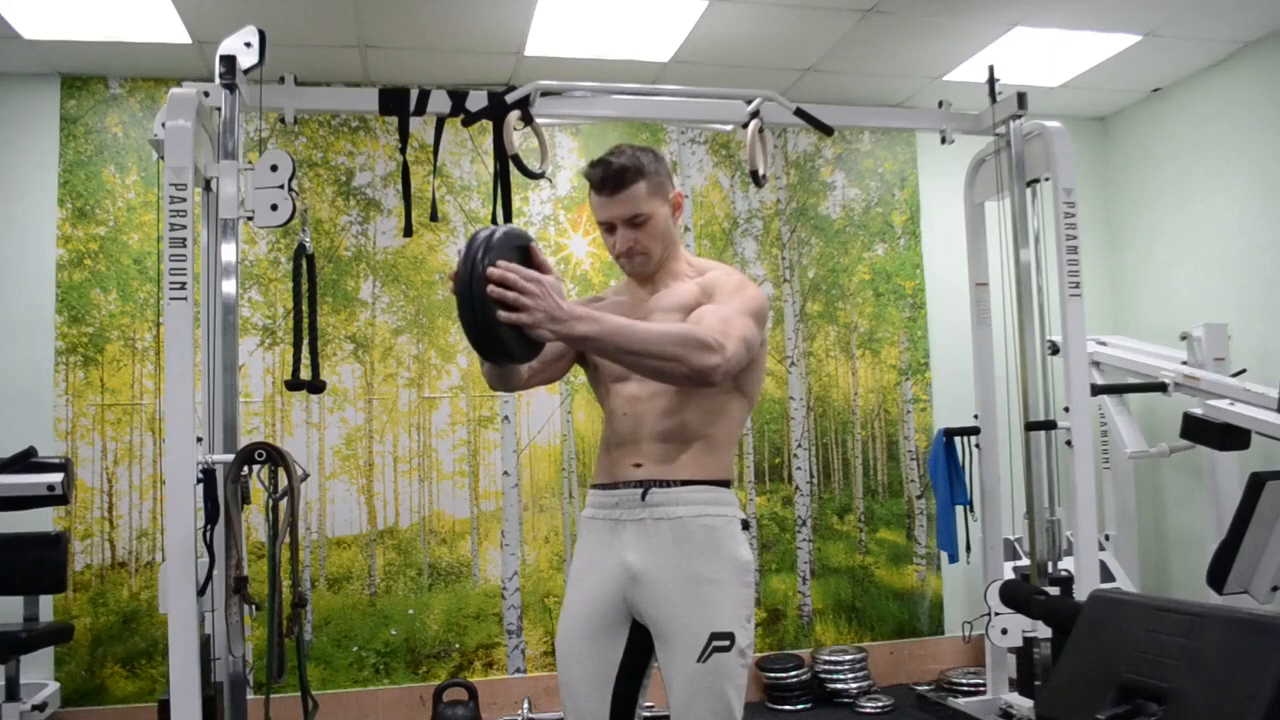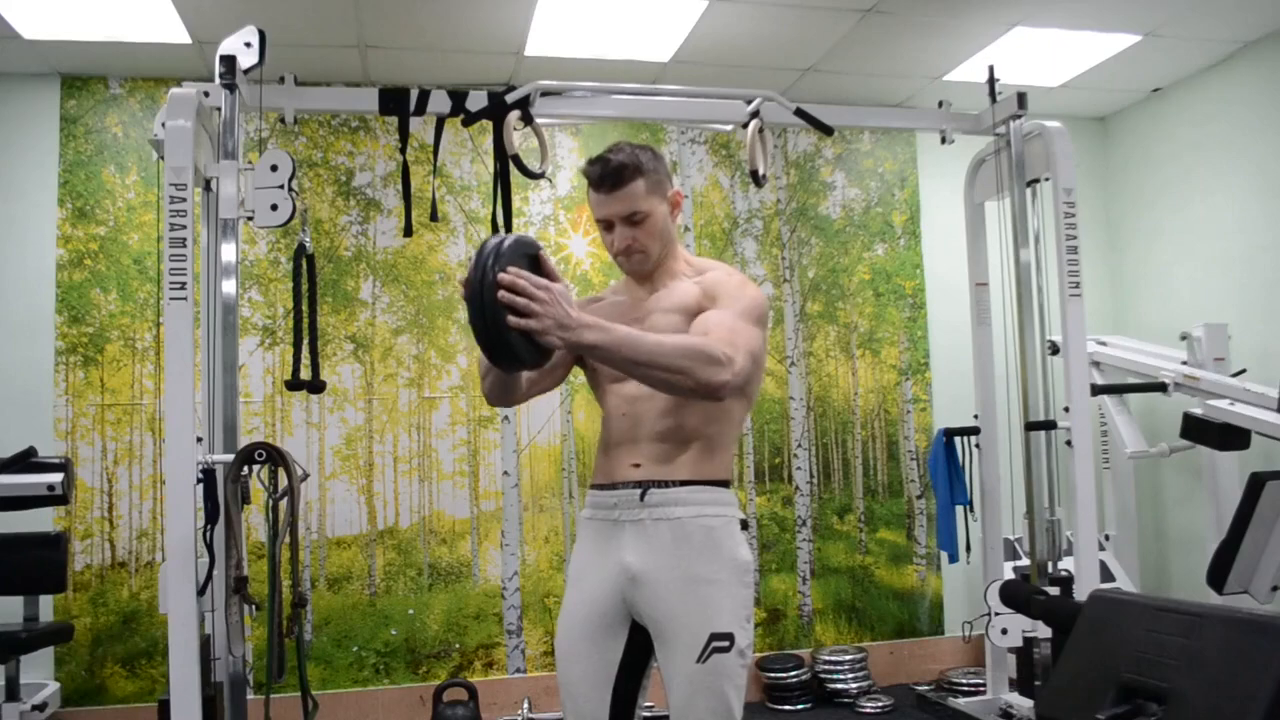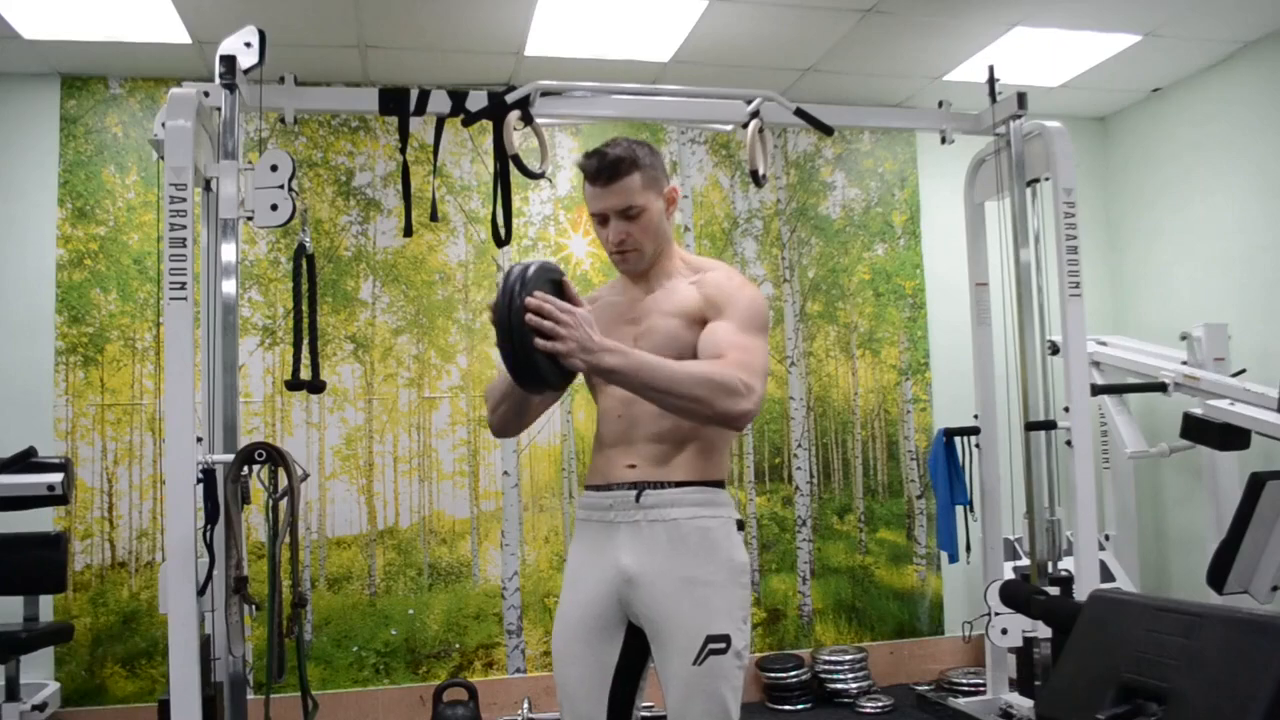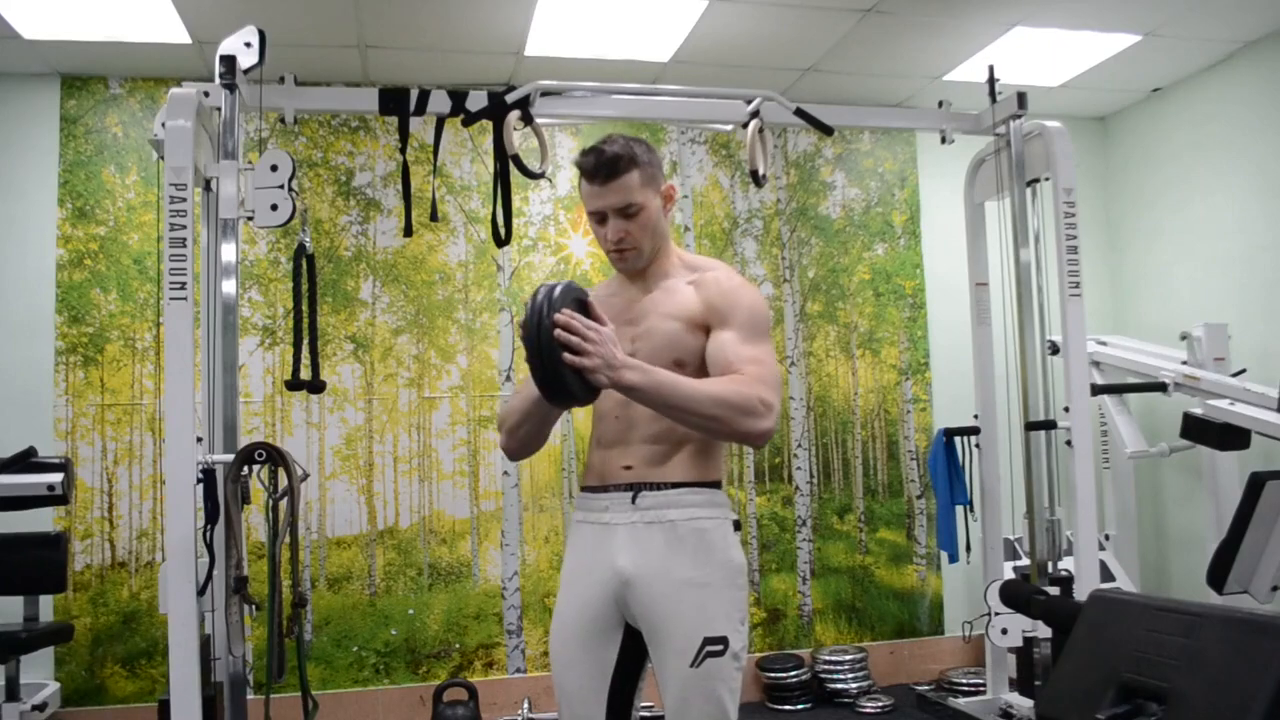
dt=0.2s
person 1, frame 1
left shoulder: (730, 290)
right shoulder: (594, 310)
left elbow: (706, 358)
right elbow: (512, 376)
left wrist: (571, 321)
right wrist: (500, 321)
left hip: (694, 530)
right hip: (602, 531)
person 1, frame 2
left shoulder: (729, 291)
right shoulder: (593, 311)
left elbow: (715, 373)
right elbow: (504, 390)
left wrist: (579, 329)
right wrist: (505, 329)
left hip: (693, 530)
right hip: (601, 532)
person 1, frame 3
left shoulder: (724, 291)
right shoulder: (586, 311)
left elbow: (736, 399)
right elbow: (504, 420)
left wrist: (602, 354)
left hip: (689, 531)
right hip: (596, 533)
person 1, frame 4
left shoulder: (722, 291)
right shoulder: (585, 313)
left elbow: (757, 414)
right elbow: (515, 440)
left wrist: (624, 371)
left hip: (687, 532)
right hip: (594, 535)
